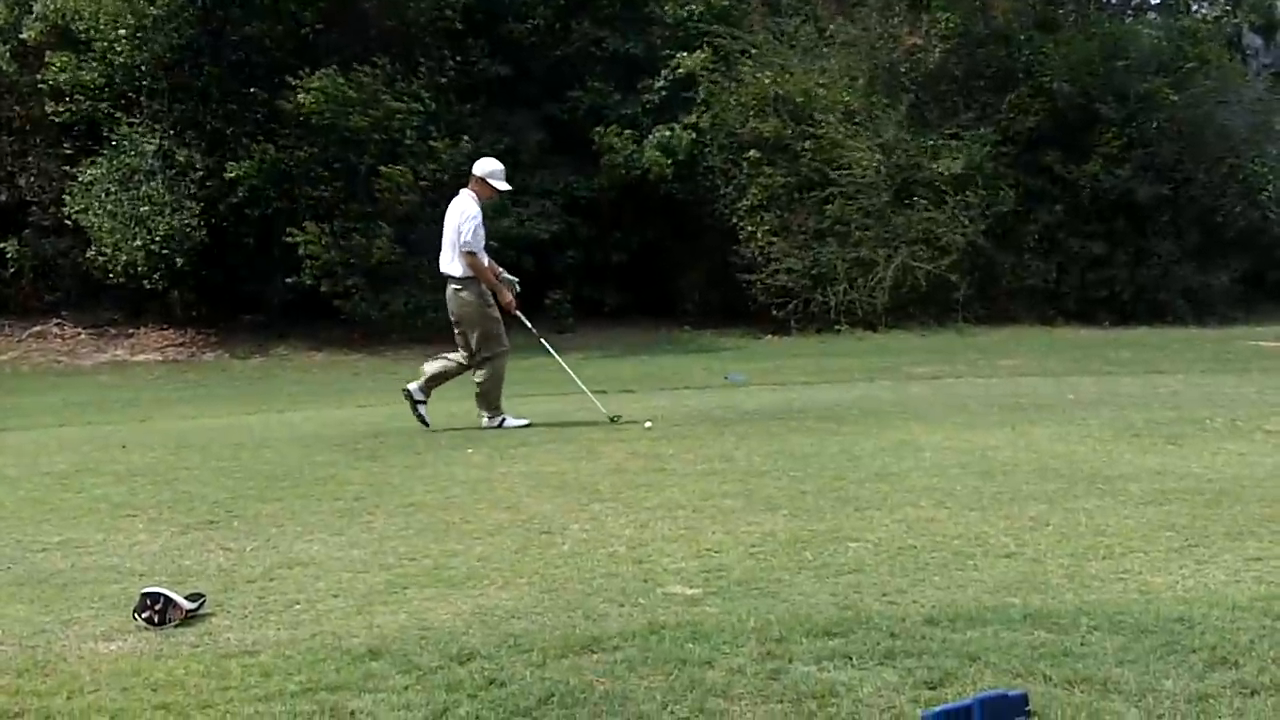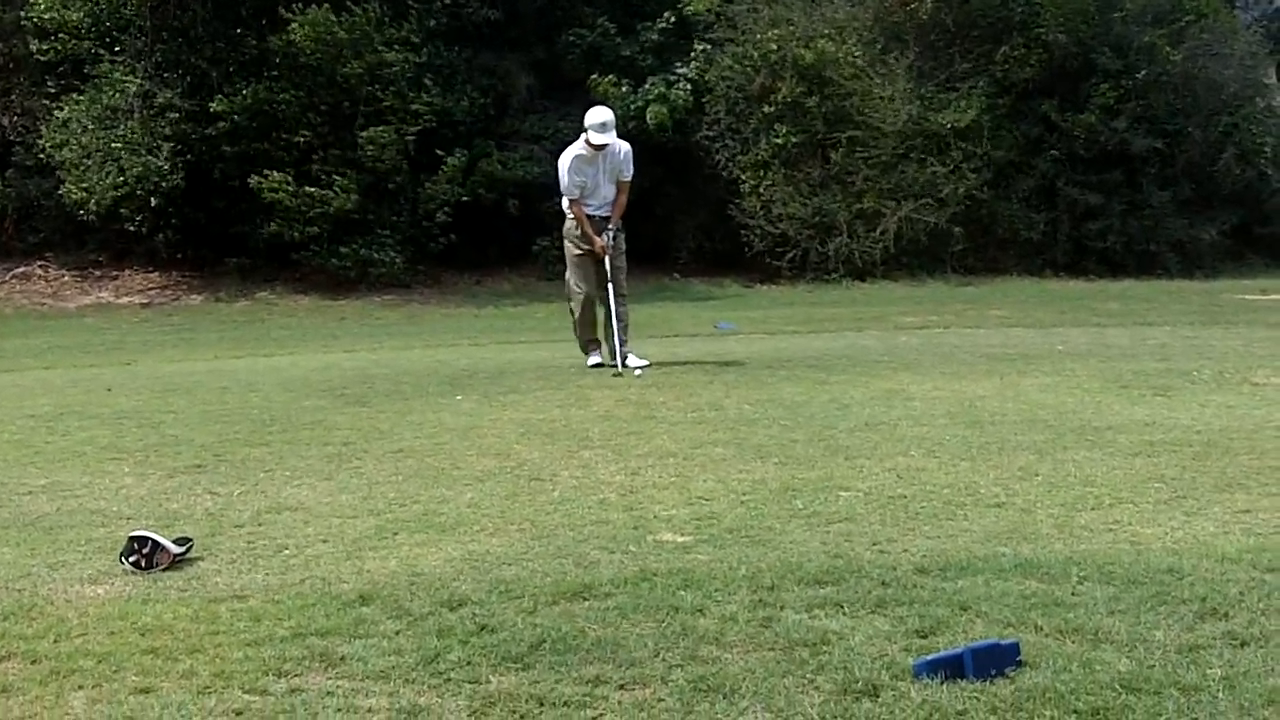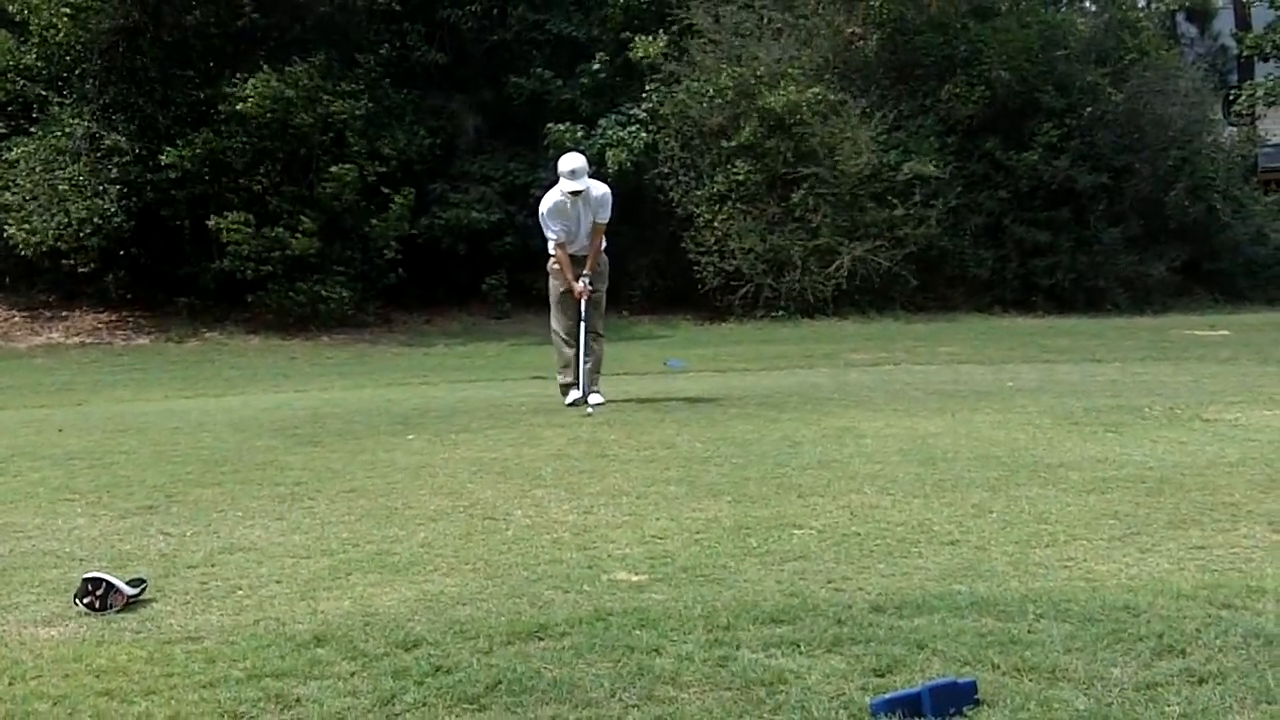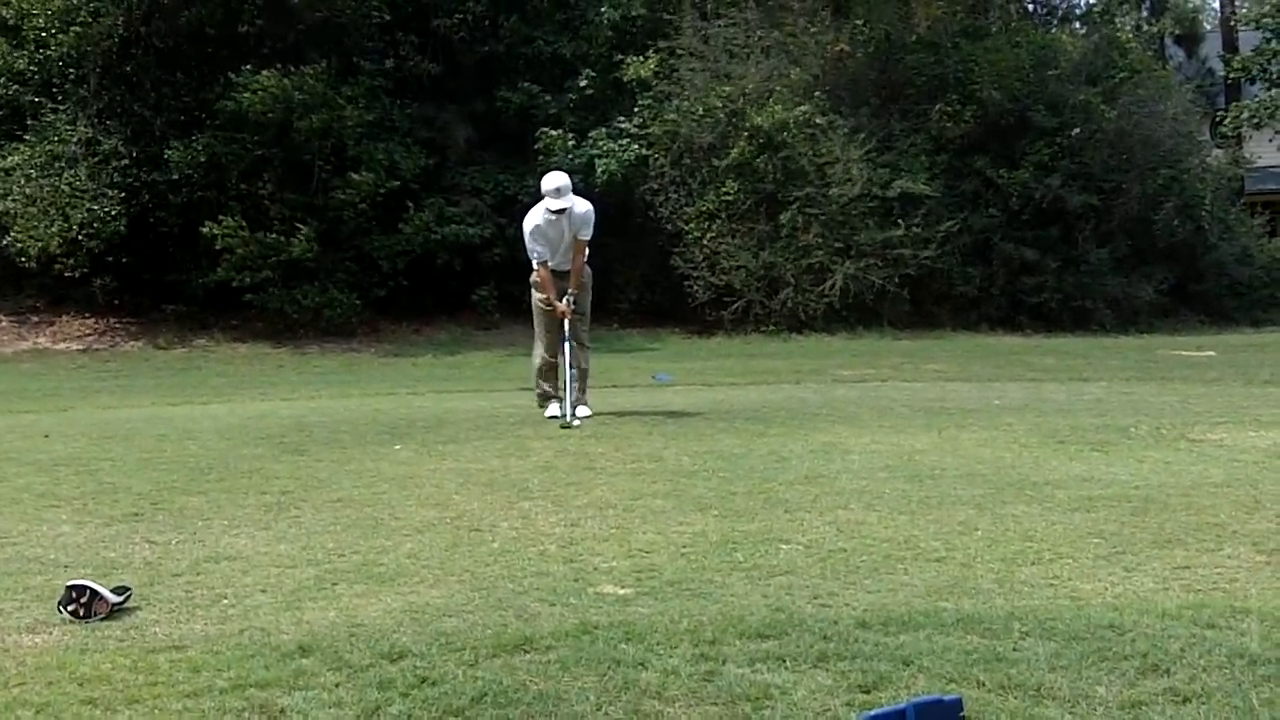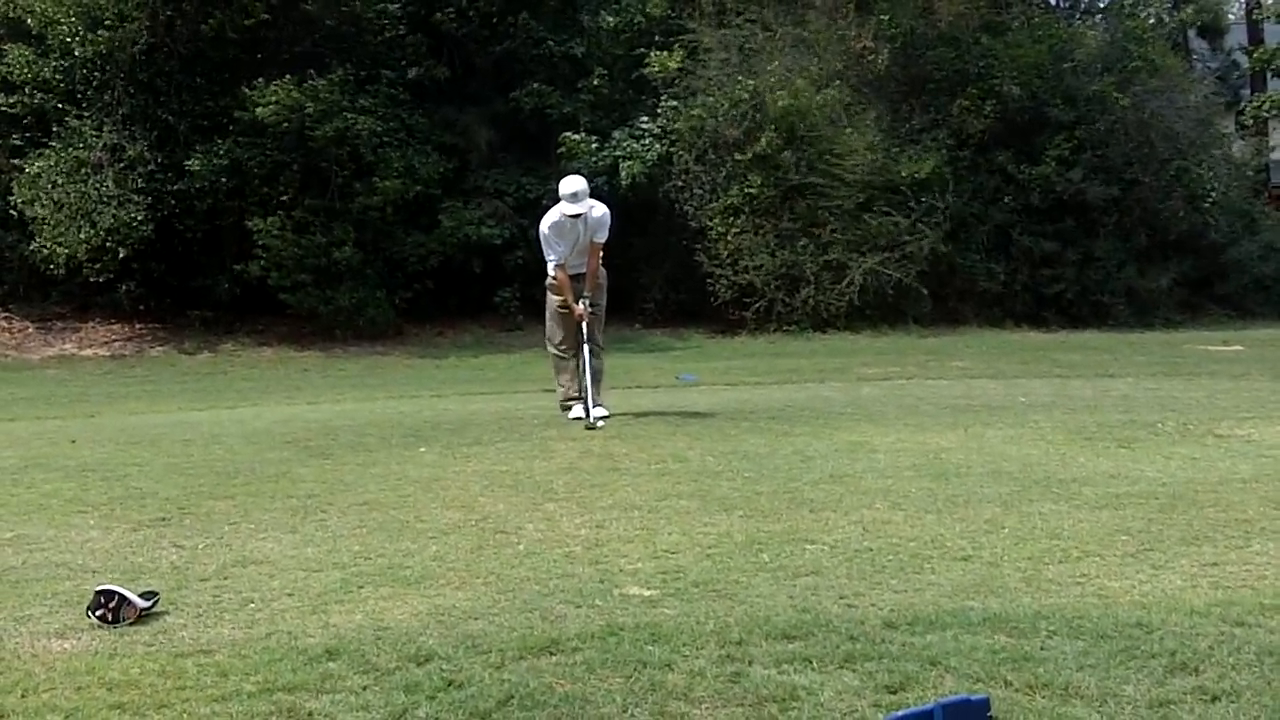
dt=1s
person 1, frame 1
left shoulder: (460, 204)
right shoulder: (470, 210)
right elbow: (471, 259)
left wrist: (501, 273)
right wrist: (500, 291)
left hip: (459, 287)
right hip: (470, 288)
left knee: (469, 353)
right knee: (494, 349)
left ankle: (420, 387)
right ankle: (493, 414)
person 1, frame 2
left shoulder: (623, 150)
right shoulder: (570, 158)
left elbow: (622, 193)
right elbow: (574, 203)
left wrist: (610, 228)
right wrist: (593, 238)
left hip: (610, 224)
right hip: (580, 226)
left knee: (617, 290)
right knee: (583, 292)
left ankle: (620, 352)
right ankle: (591, 348)
person 1, frame 3
left shoulder: (601, 193)
right shoulder: (550, 203)
left elbow: (597, 237)
right elbow: (559, 246)
left wrist: (587, 275)
right wrist: (572, 282)
left hip: (594, 260)
right hip: (562, 262)
left knee: (594, 328)
right knee: (563, 329)
left ankle: (591, 387)
right ankle: (571, 386)
person 1, frame 4
left shoulder: (584, 210)
right shoulder: (533, 221)
left elbow: (579, 254)
right elbow: (542, 264)
left wrist: (570, 293)
right wrist: (554, 301)
left hip: (577, 274)
right hip: (546, 277)
left knee: (579, 339)
right knee: (546, 342)
left ankle: (578, 399)
right ankle: (550, 400)
person 1, frame 5
left shoulder: (600, 213)
right shoulder: (549, 224)
left elbow: (594, 257)
right elbow: (559, 267)
left wrist: (586, 296)
right wrist: (572, 303)
left hip: (592, 277)
right hip: (561, 280)
left knee: (593, 341)
right knee: (563, 344)
left ankle: (594, 400)
right ankle: (573, 401)
